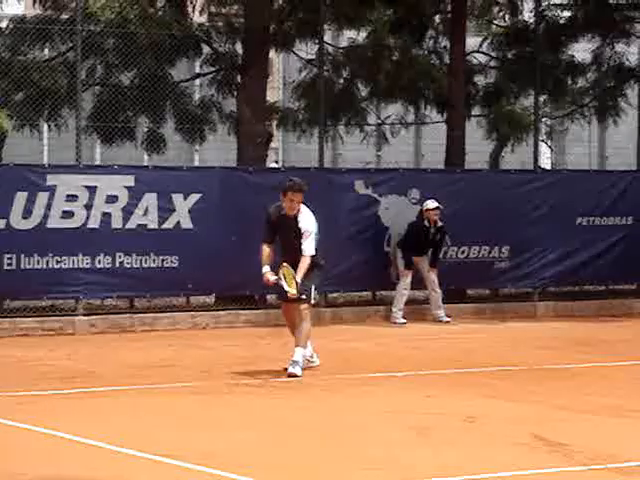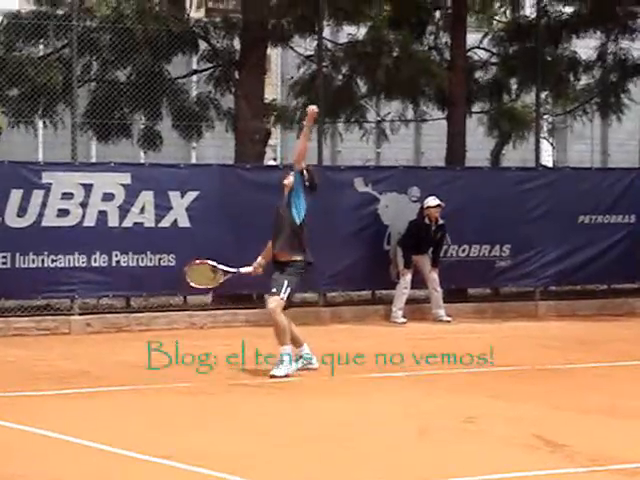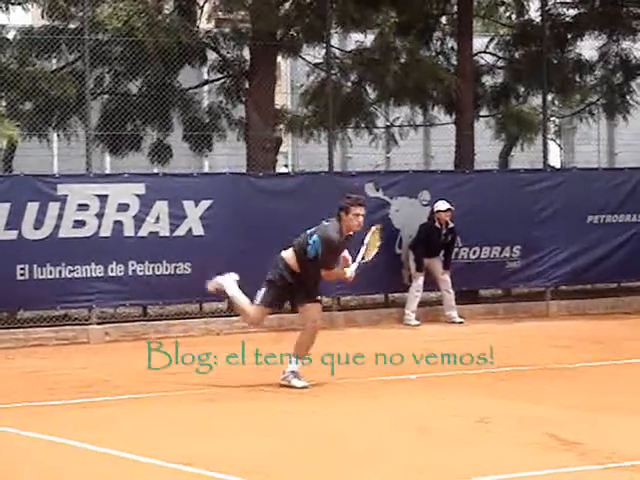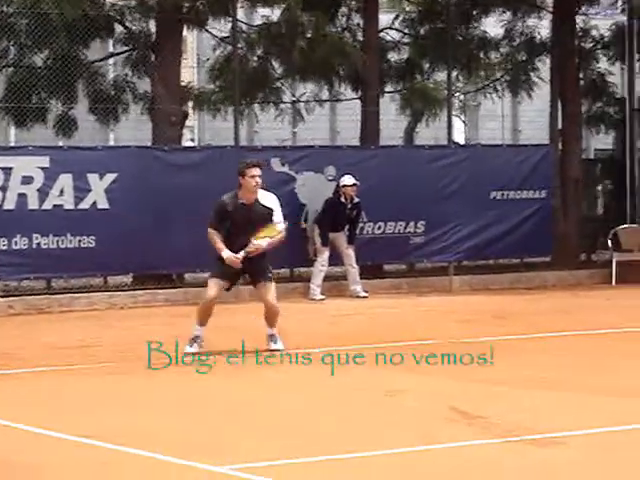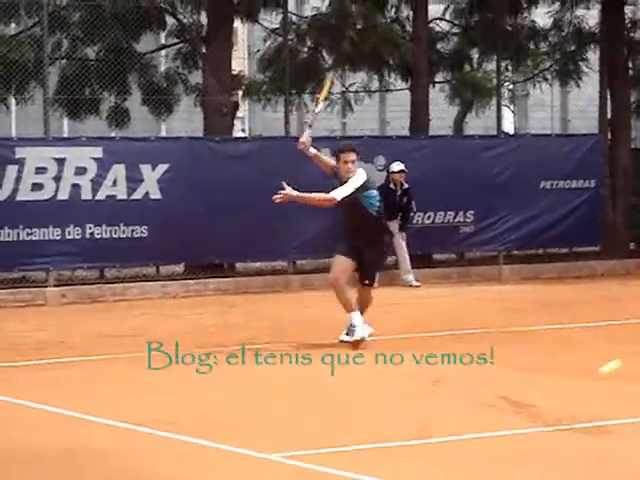
dt=1s
person 1, frame 1
left shoulder: (307, 219)
right shoulder: (273, 213)
left elbow: (307, 255)
right elbow: (267, 244)
left wrist: (298, 280)
right wrist: (266, 268)
left hip: (308, 268)
right hip: (288, 266)
left knee: (303, 307)
right knee: (288, 309)
left ankle: (297, 359)
right ankle: (308, 354)
person 1, frame 2
left shoulder: (297, 197)
right shoulder: (284, 205)
left elbow: (300, 160)
left wrist: (308, 125)
right wrist: (262, 259)
left hip: (293, 266)
right hip: (281, 265)
left knee: (274, 306)
right knee: (279, 314)
left ankle: (286, 358)
right ankle: (306, 356)
person 1, frame 3
left shoulder: (343, 231)
right shoulder: (330, 237)
right elbow: (328, 273)
left wrist: (345, 256)
right wrist: (345, 274)
left hip: (306, 278)
right hip: (284, 272)
left knee: (313, 324)
right knee: (254, 319)
left ankle: (291, 371)
right ankle: (228, 284)
person 1, frame 4
left shoulder: (270, 200)
right shoulder: (226, 202)
left elbow: (280, 232)
right elbow: (212, 230)
left wrist: (266, 244)
right wrist: (225, 252)
left hip: (257, 257)
right hip: (230, 256)
left knee: (271, 304)
right knee: (210, 296)
left ankle: (272, 335)
right ankle: (197, 336)
person 1, frame 5
left shoulder: (361, 177)
right shoulder: (341, 175)
left elbow: (331, 199)
right elbow: (330, 167)
left wrist: (296, 196)
right wrist: (310, 151)
left hip: (374, 242)
right hip: (352, 239)
left knee: (364, 292)
right knee: (336, 279)
left ankle: (358, 322)
right ankle: (358, 324)
person 2, frame 1
left shoulder: (441, 228)
right shoulder: (416, 226)
left elbow: (437, 248)
right elbow: (407, 247)
left wrist: (433, 265)
right wrist: (408, 266)
left hip: (423, 255)
right hip: (404, 253)
left knee: (433, 281)
right knee: (405, 282)
left ankle: (439, 314)
right ankle: (396, 315)
person 2, frame 2
left shoulder: (441, 226)
right shoulder: (416, 224)
left elbow: (438, 246)
right elbow: (407, 245)
left wrist: (435, 265)
right wrist: (407, 266)
left hip: (423, 254)
right hip: (405, 252)
left knee: (434, 280)
right knee: (405, 281)
left ankle: (440, 313)
right ankle: (396, 315)
person 2, frame 3
left shoulder: (451, 229)
right shoulder: (426, 227)
left elbow: (449, 249)
right elbow: (419, 249)
left wrist: (446, 267)
right wrist: (419, 269)
left hip: (435, 257)
right hip: (417, 256)
left knee: (446, 282)
right knee: (417, 284)
left ankle: (452, 315)
right ankle: (409, 317)
person 2, frame 4
left shoulder: (356, 204)
right shoulder: (332, 202)
left elbow: (353, 224)
right elbow: (324, 223)
left wrist: (351, 242)
right wrist: (324, 243)
left hip: (340, 232)
right hip: (322, 230)
left knee: (350, 257)
right knee: (322, 258)
left ankle: (357, 290)
right ankle: (314, 292)
person 2, frame 5
left shoulder: (406, 190)
right shoulder: (383, 189)
left elbow: (407, 210)
left wrist: (403, 227)
left hip: (394, 220)
left knee: (402, 247)
left ankle: (409, 279)
